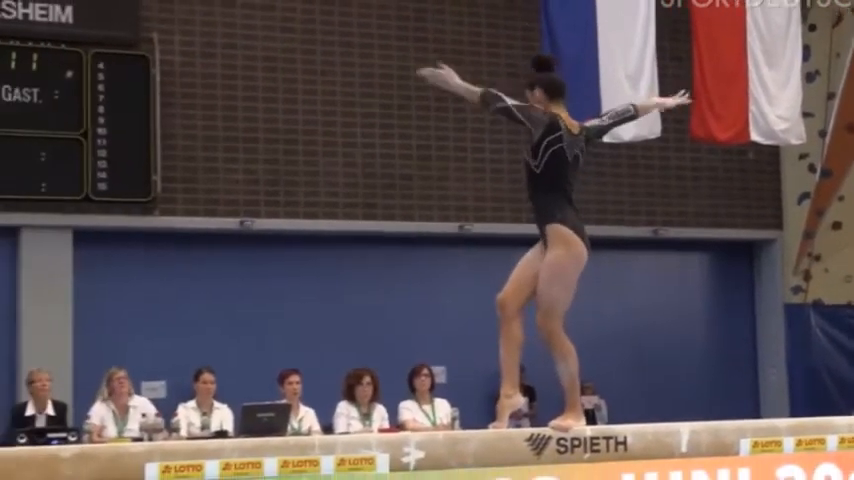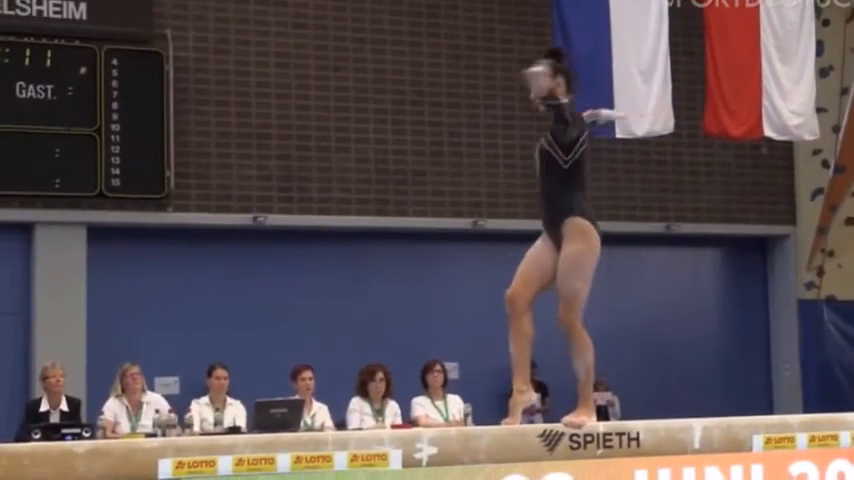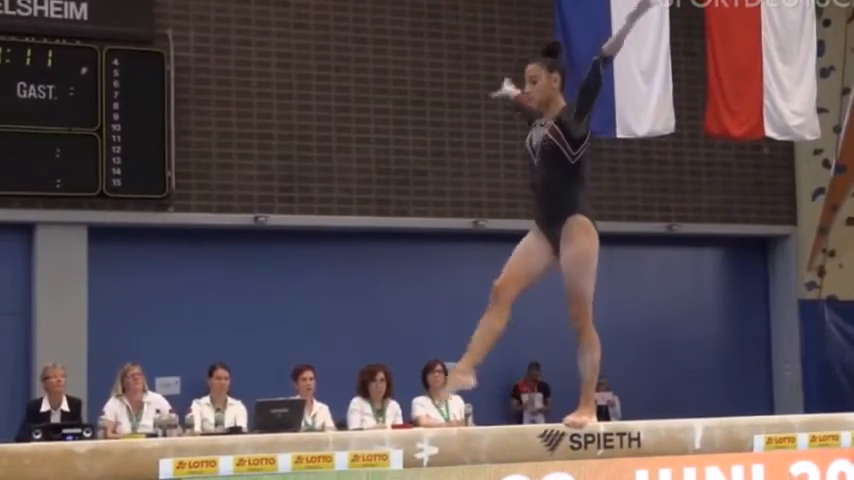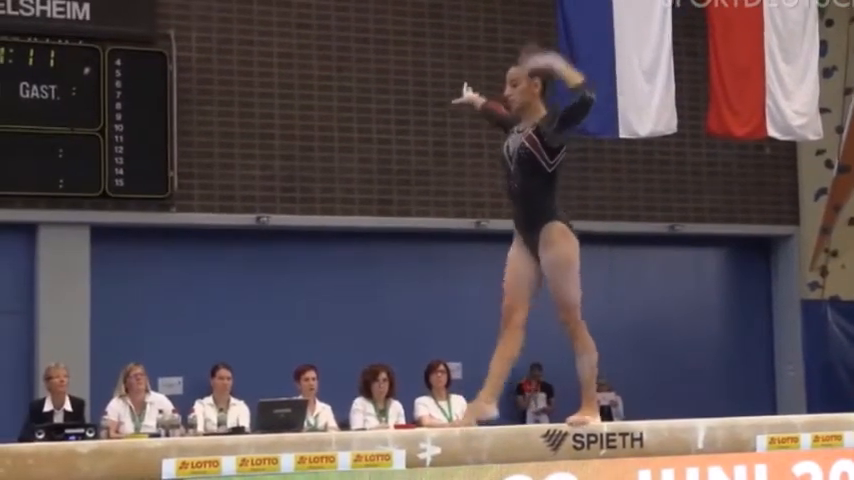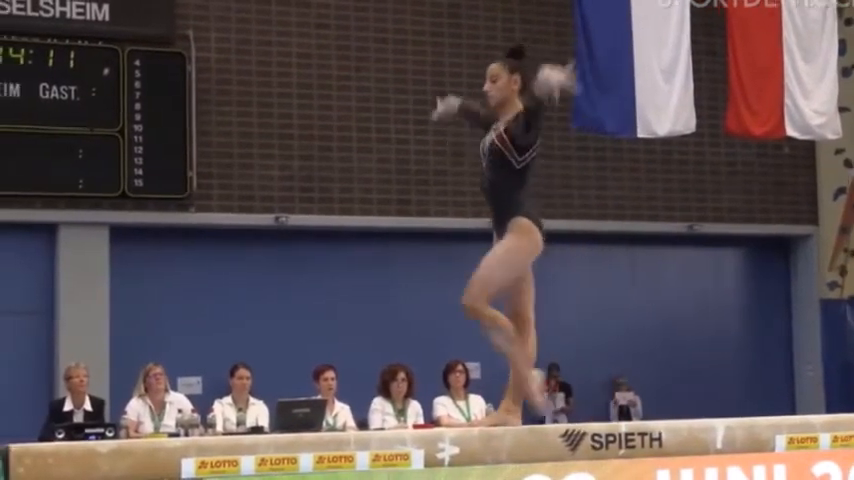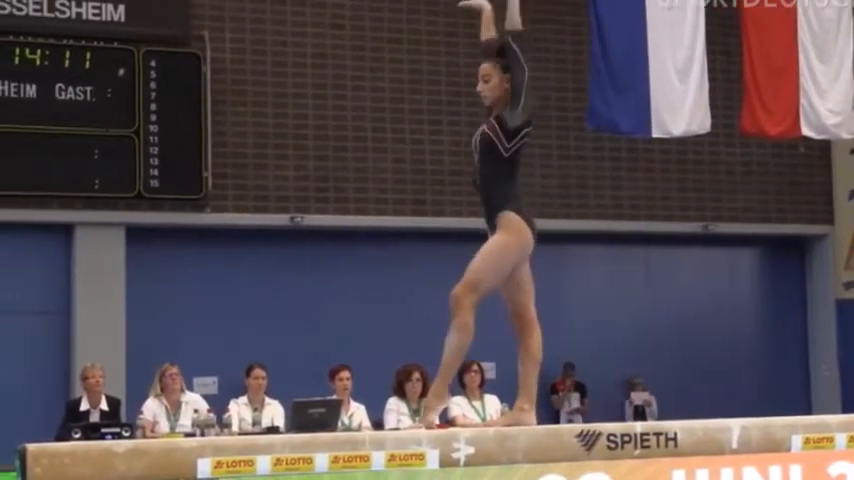
dt=0.3s
person 1, frame 1
left shoulder: (547, 124)
right shoulder: (581, 131)
left elbow: (498, 102)
right elbow: (621, 114)
left wrist: (455, 84)
right wrist: (663, 103)
left hip: (565, 236)
right hip: (552, 236)
left knee: (549, 324)
right knee: (507, 304)
left ankle: (575, 411)
right ankle: (510, 392)
person 1, frame 2
left shoulder: (568, 119)
right shoulder: (563, 121)
left elbow: (554, 101)
right elbow: (583, 116)
left wrist: (539, 78)
right wrist: (601, 114)
left hip: (577, 229)
right hip: (552, 232)
left knee: (569, 318)
right knee: (516, 298)
left ankle: (586, 406)
right ankle: (522, 387)
person 1, frame 3
left shoulder: (574, 116)
right shoulder: (540, 122)
left elbow: (596, 70)
right elbow: (529, 105)
right wrist: (513, 94)
left hip: (575, 227)
right hip: (544, 229)
left knee: (579, 317)
right knee: (502, 291)
left ankle: (586, 406)
right ankle: (466, 369)
person 1, frame 4
left shoulder: (551, 126)
right shoulder: (519, 127)
left elbow: (586, 100)
right elbow: (501, 114)
left wrist: (554, 62)
right wrist: (477, 101)
left hip: (552, 234)
right hip: (524, 236)
left knee: (571, 322)
right knee: (512, 317)
left ankle: (590, 406)
right ankle: (485, 402)
person 1, frame 5
left shoulder: (525, 119)
right shoulder: (496, 123)
left elbow: (540, 98)
right elbow: (477, 113)
left wrist: (547, 79)
right wrist: (454, 104)
left hip: (521, 229)
right hip: (504, 230)
left knee: (473, 302)
right knee: (521, 321)
left ankle: (526, 376)
right ankle: (511, 407)
person 1, frame 6
left shoulder: (515, 114)
right shoulder: (496, 115)
left elbow: (514, 55)
right elbow: (493, 54)
left hip: (513, 226)
right hip: (504, 228)
left knee: (462, 297)
right knee: (524, 317)
left ankle: (439, 392)
right ankle: (525, 406)
